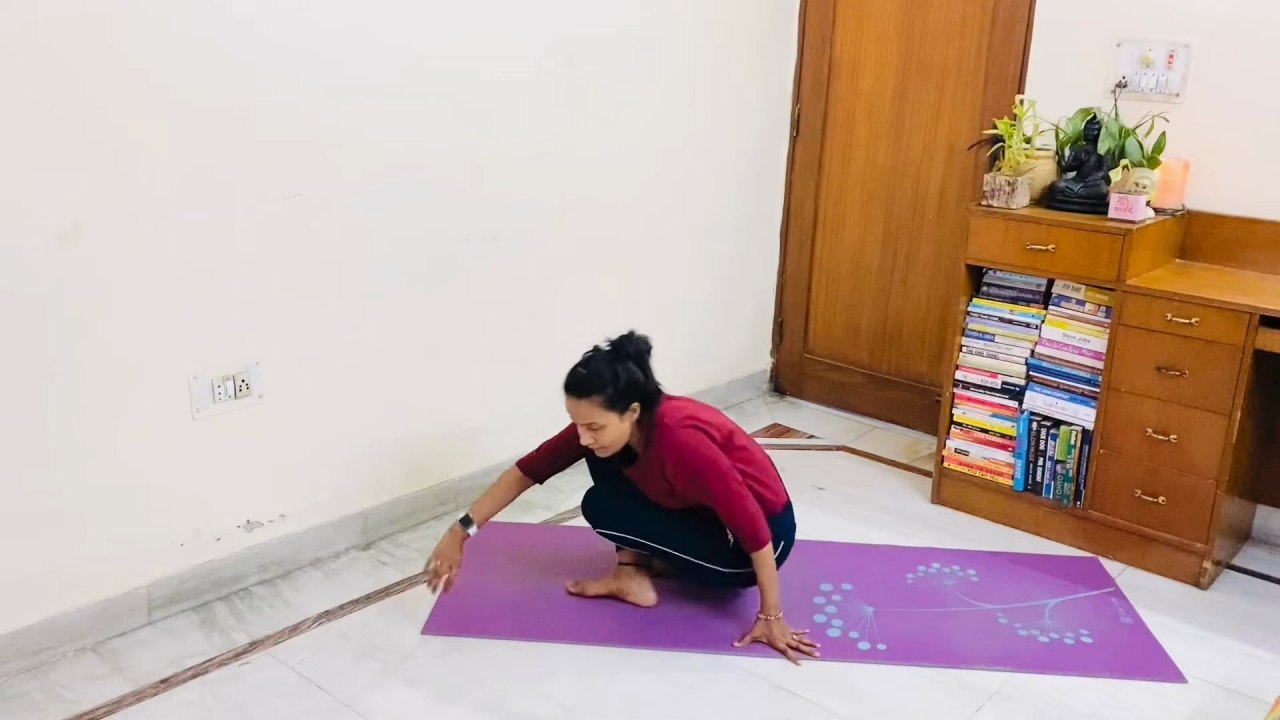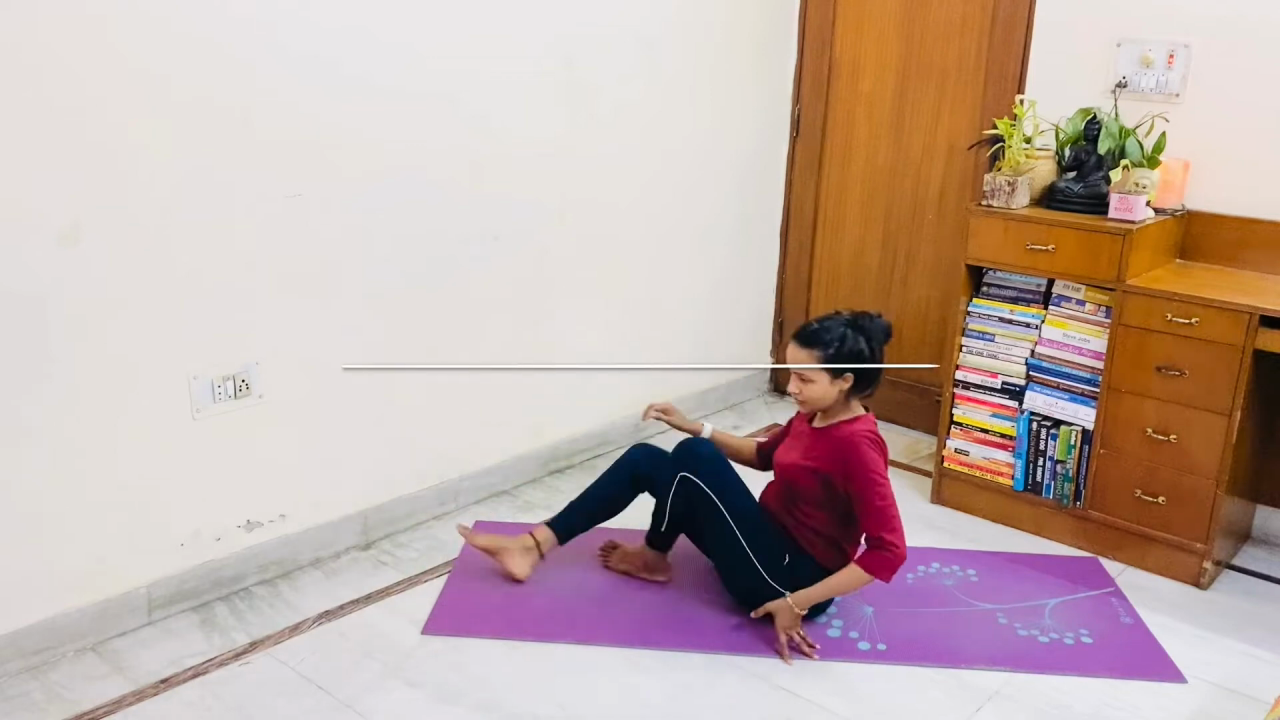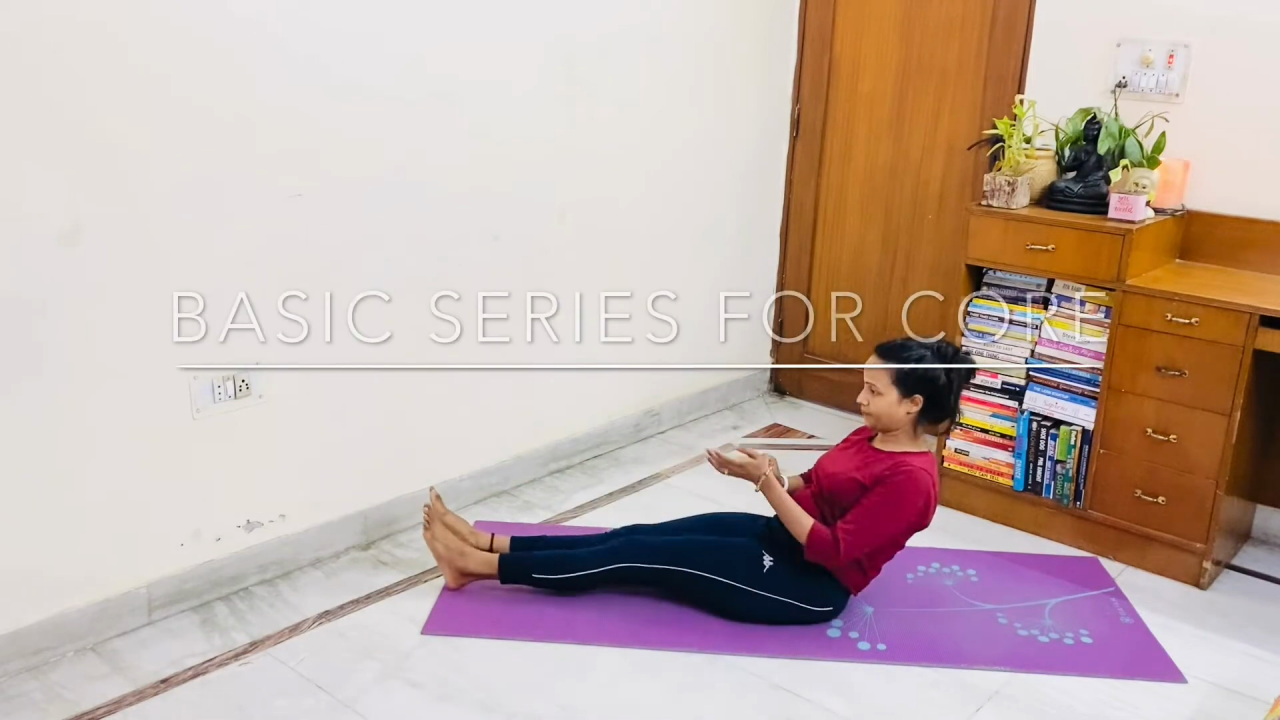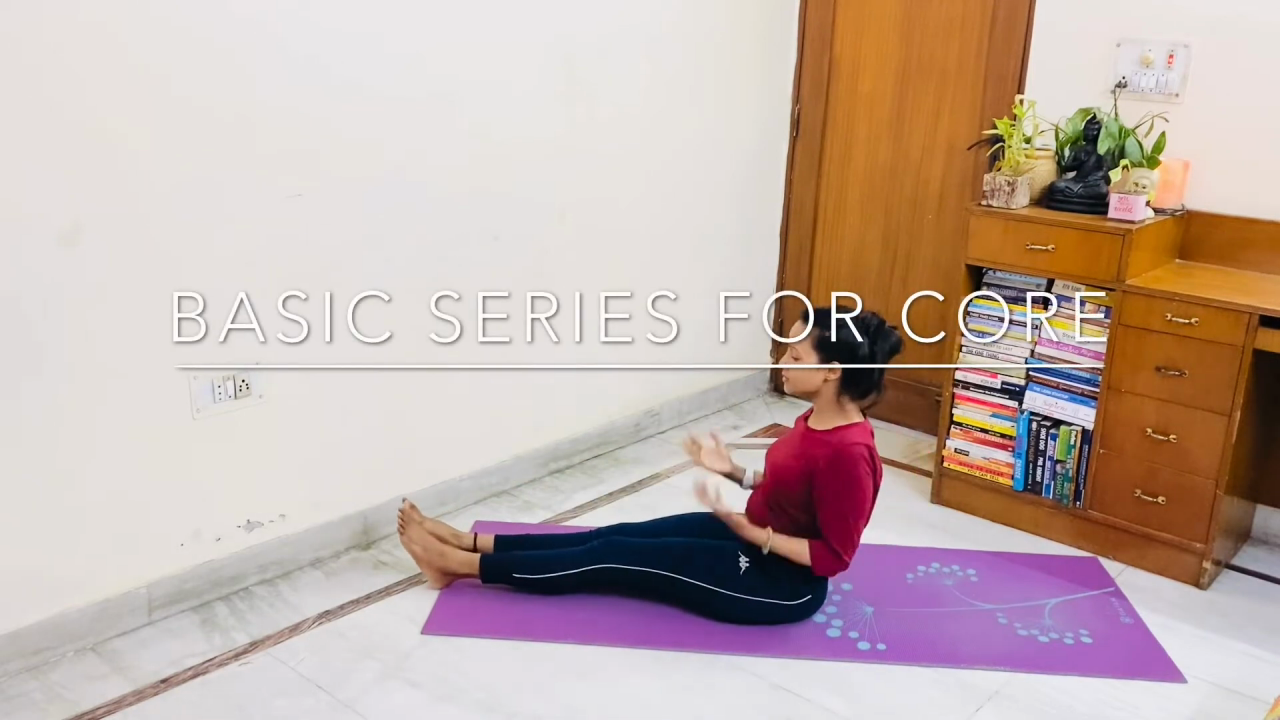
dt=0.7s
person 1, frame 1
left shoulder: (680, 439)
right shoulder: (613, 425)
left elbow: (753, 524)
right elbow: (527, 470)
left wrist: (771, 617)
right wrist: (461, 531)
left hip: (764, 528)
right hip: (713, 506)
left knee: (600, 505)
right ankle: (634, 568)
person 1, frame 2
left shoulder: (858, 445)
right shoulder: (818, 413)
left elbow: (888, 552)
right elbow: (765, 454)
left wrist: (797, 603)
right wrist: (696, 428)
left hip: (789, 576)
right hip: (770, 540)
left knee: (693, 458)
right knee: (643, 459)
left ankle: (651, 555)
right ankle: (536, 542)
person 1, frame 3
left shoulder: (911, 479)
right shoulder: (871, 436)
left elbow: (832, 551)
left wrist: (768, 487)
right wrist: (775, 478)
left hip: (807, 588)
right hip: (777, 540)
left knee: (634, 560)
right knee: (635, 538)
left ankle: (478, 564)
right ankle: (488, 545)
person 1, frame 4
left shoulder: (848, 451)
right shoulder: (820, 417)
left elbow: (834, 556)
left wrist: (750, 534)
right wrist: (737, 474)
left hip: (785, 586)
right hip: (760, 542)
left knee: (615, 557)
right knee: (617, 536)
left ankle: (459, 563)
right ankle: (470, 542)
